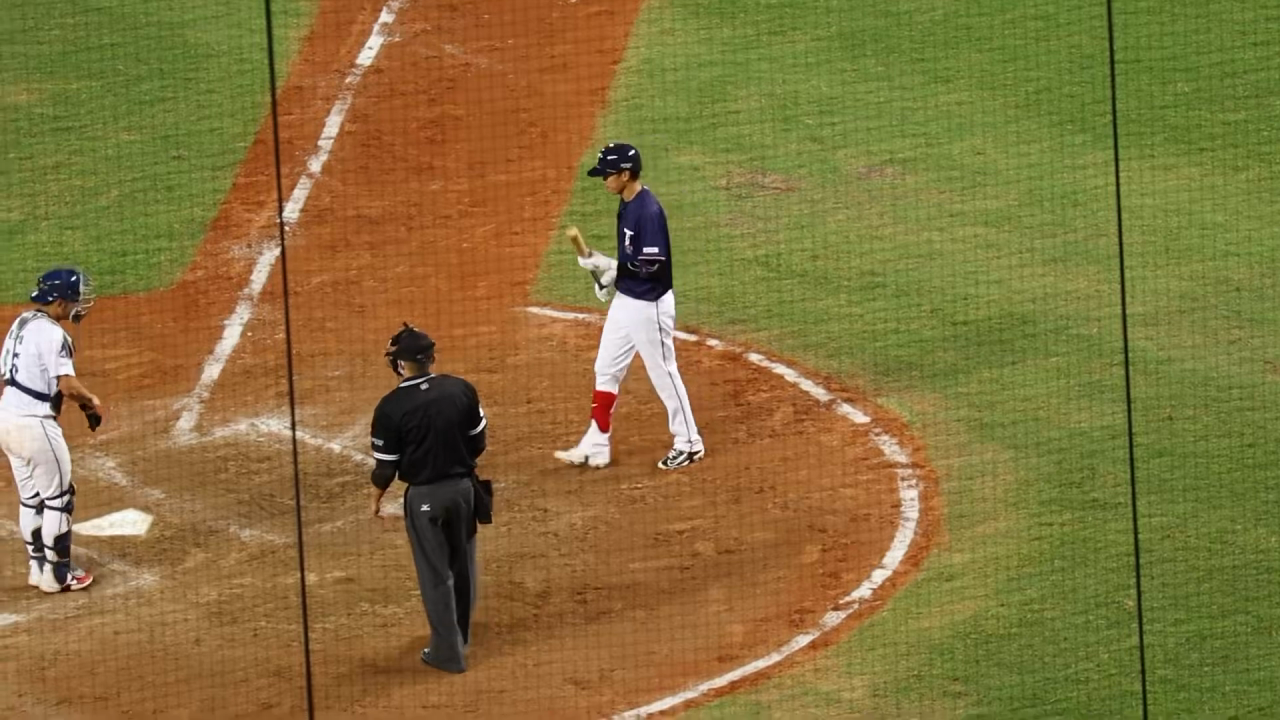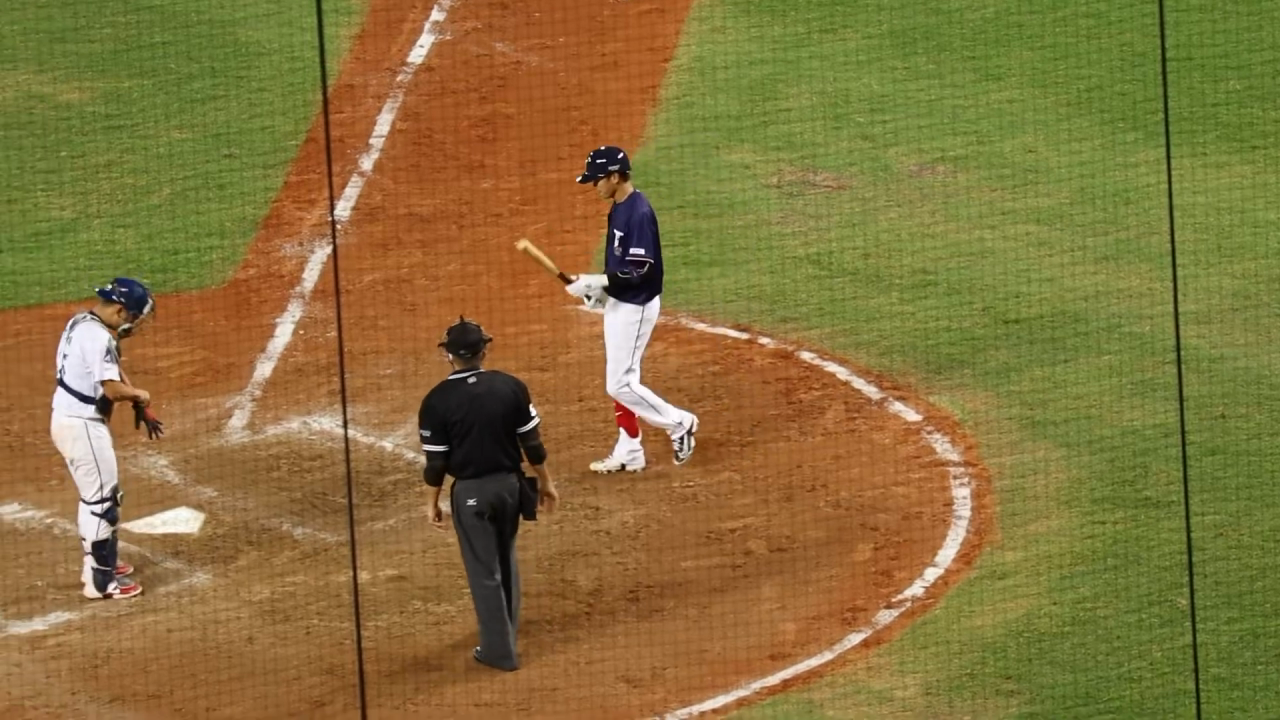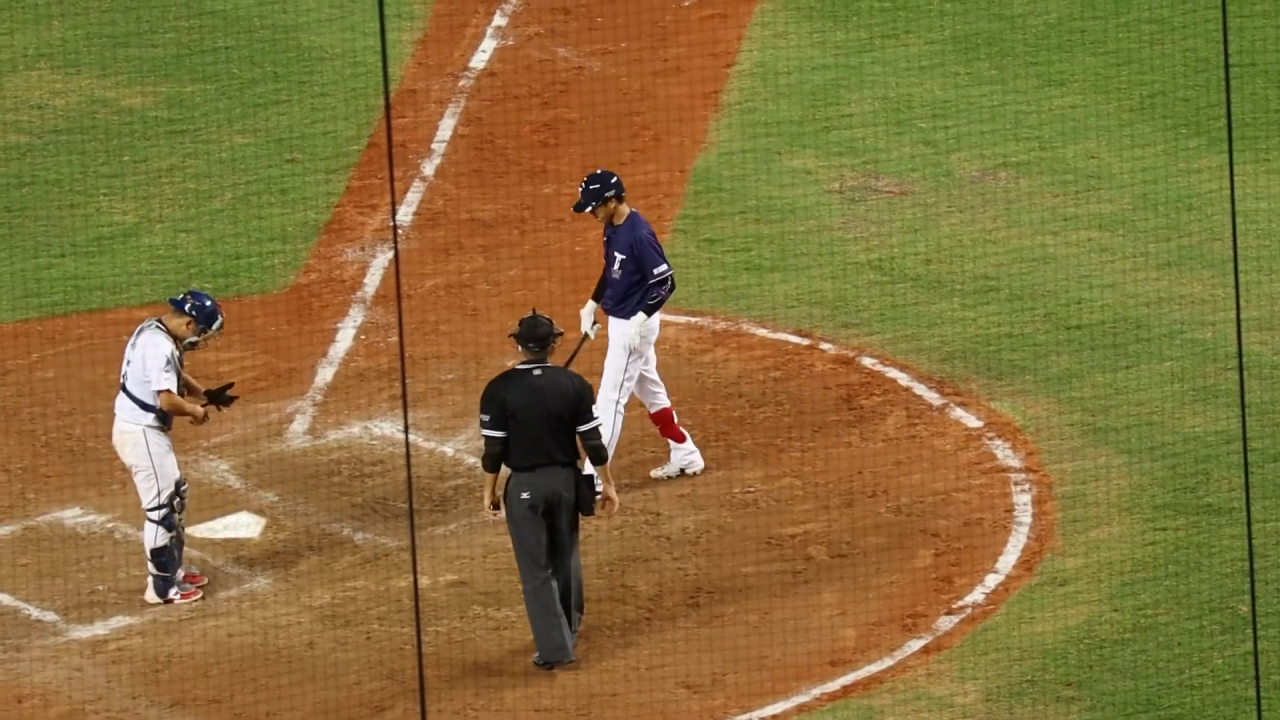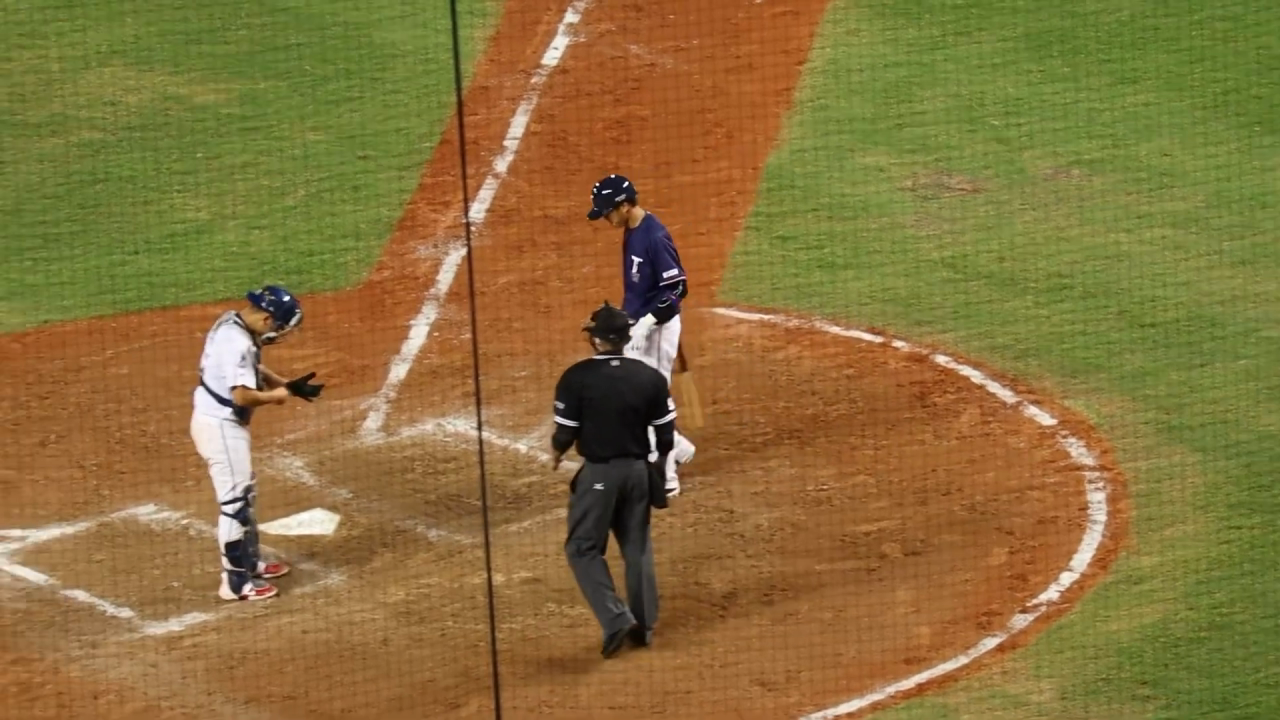
dt=0.3s
person 1, frame 1
left shoulder: (391, 406)
right shoulder: (462, 390)
left elbow: (386, 467)
right elbow: (478, 444)
left wrist: (375, 498)
left hip: (425, 497)
right hip: (465, 488)
left knee: (435, 575)
right knee: (462, 563)
left ankle: (448, 652)
right ankle: (460, 633)
person 1, frame 2
left shoulder: (438, 400)
right shoulder: (510, 386)
left elbow: (436, 462)
right elbow: (531, 442)
left wrist: (432, 503)
right wrist: (546, 483)
left hip: (470, 491)
right hip: (509, 483)
left knee: (484, 571)
right knee: (503, 558)
left ankle: (500, 649)
right ankle: (505, 624)
person 1, frame 3
left shoulder: (500, 388)
right shoulder: (574, 384)
left elbow: (494, 449)
right elbow: (593, 441)
left wrist: (489, 491)
right wrist: (607, 484)
left hip: (525, 485)
right hip: (565, 479)
left knee: (535, 568)
right knee: (566, 559)
left ankle: (555, 646)
right ankle: (567, 631)
person 1, frame 4
left shoulder: (577, 377)
right shoulder: (650, 376)
left elbow: (565, 434)
right elbow: (666, 434)
left wrist: (556, 455)
right wrist: (648, 456)
left hip: (598, 475)
right hip: (638, 471)
left knee: (582, 549)
right knee: (638, 550)
left ankle: (617, 620)
right ankle: (641, 626)
person 2, frame 1
left shoulder: (649, 210)
right shoulder: (626, 203)
left elbow: (653, 265)
left wrist: (609, 265)
right wrist: (607, 274)
left hip: (648, 305)
right hip: (625, 300)
left knee: (663, 375)
right knee: (606, 371)
left ankle: (689, 443)
right ankle: (595, 446)
person 2, frame 2
left shoulder: (638, 212)
right shoulder: (618, 206)
left elbow: (640, 267)
left wrist: (595, 282)
right wrist: (599, 284)
left hip: (634, 307)
right hip: (618, 303)
left knee: (619, 382)
right knee: (621, 378)
left ankle: (678, 422)
right ankle: (629, 451)
person 2, frame 3
left shoulder: (639, 233)
right shoulder: (612, 227)
left elbow: (665, 283)
left wrist: (639, 321)
right wrist: (592, 305)
left hip: (634, 325)
right hip: (620, 322)
left knee: (610, 400)
right knee: (650, 392)
right ankle: (686, 457)
person 2, frame 4
left shoulder: (654, 236)
right shoulder: (632, 231)
left elbow: (675, 287)
left wrist: (647, 323)
left hip: (656, 329)
right hip: (638, 326)
left ankle: (666, 479)
right ankle: (675, 449)
person 3, frame 1
right shoulder: (52, 333)
right elbow: (68, 386)
left wrist: (83, 402)
right wrist: (91, 401)
right hip: (35, 424)
left knee: (30, 497)
right knee: (58, 497)
left ankle: (40, 565)
right ankle: (57, 573)
person 3, frame 2
left shoulder: (82, 322)
right shoulder: (98, 337)
left elbow: (110, 372)
right elbow: (113, 390)
left wrist: (141, 408)
right wrist: (139, 395)
left hip: (71, 420)
right hip: (83, 425)
left knee: (95, 496)
right knee: (104, 500)
left ankle: (97, 563)
right ankle: (101, 579)
person 3, frame 3
left shoulder: (153, 330)
right shoulder: (161, 345)
left elbow: (175, 376)
right elbow: (168, 401)
left wrist: (206, 395)
right wrist: (195, 411)
left hip: (145, 428)
right hip: (142, 432)
left knee: (174, 495)
right knee: (161, 507)
left ankle: (173, 568)
right ankle: (161, 585)
person 3, frame 4
left shoulder: (232, 325)
right shoulder: (237, 341)
left elbow: (255, 371)
right elbow: (244, 396)
left wrist: (288, 385)
right wrist: (275, 396)
left hip: (224, 422)
right hip: (220, 426)
left knee: (241, 494)
right knee: (236, 501)
left ankle: (248, 562)
right ankle: (236, 581)
